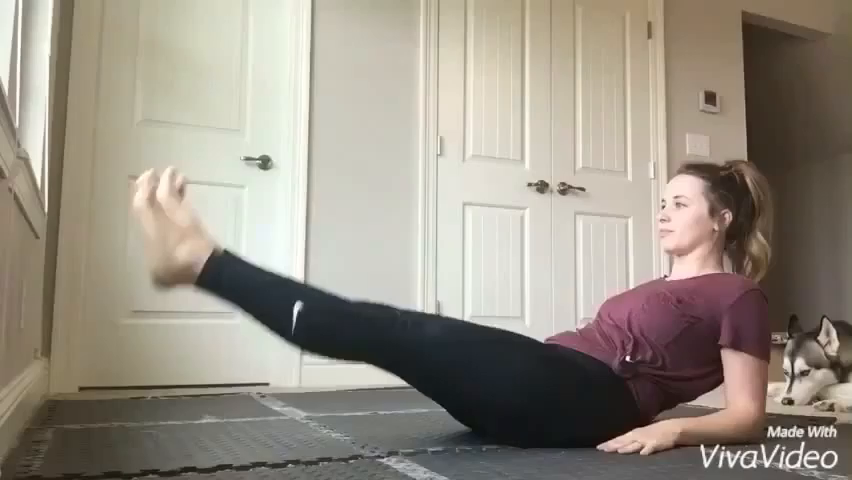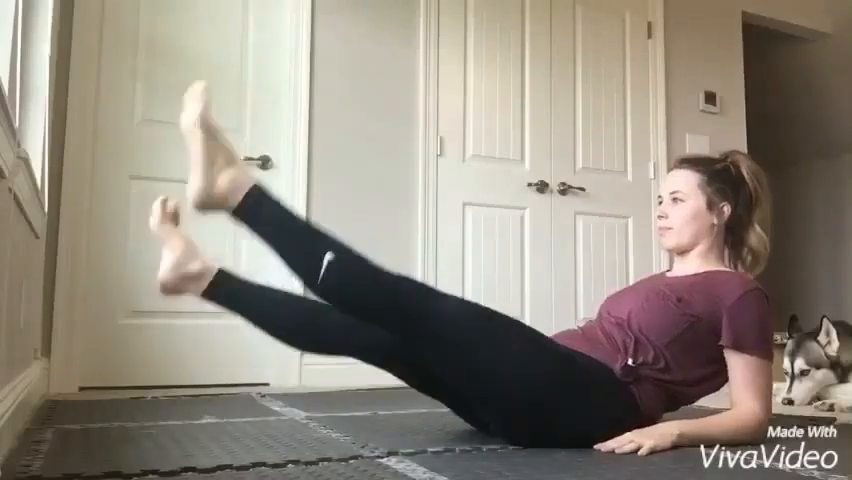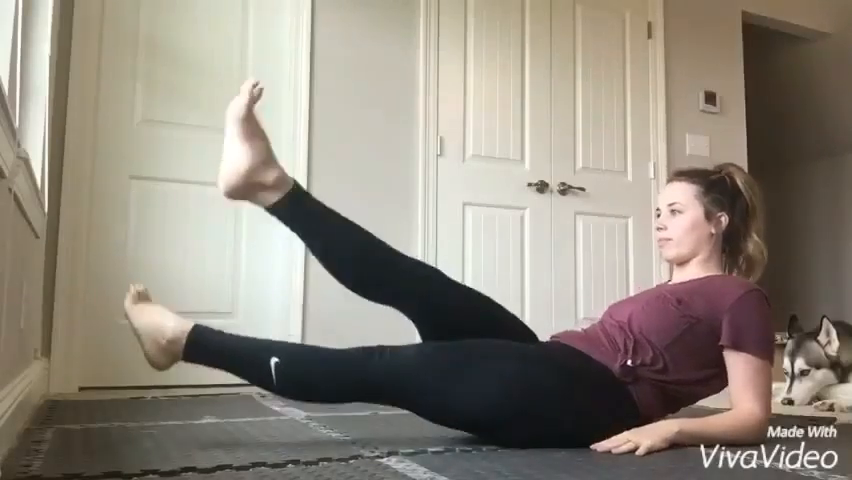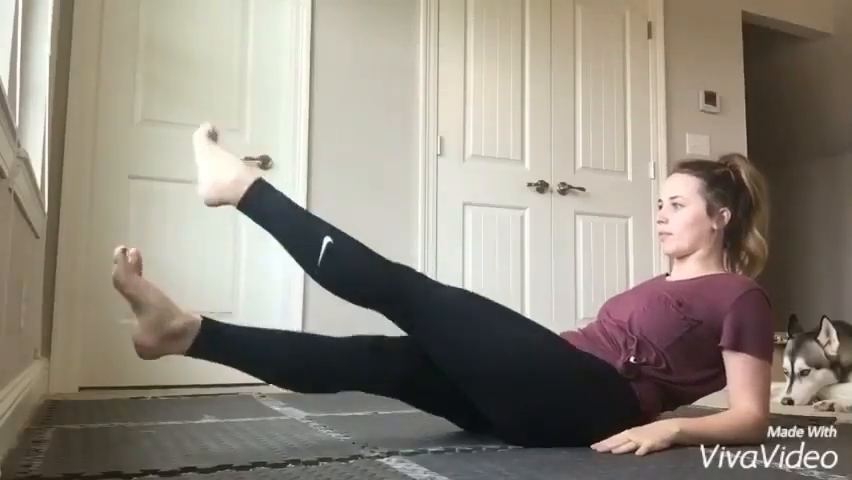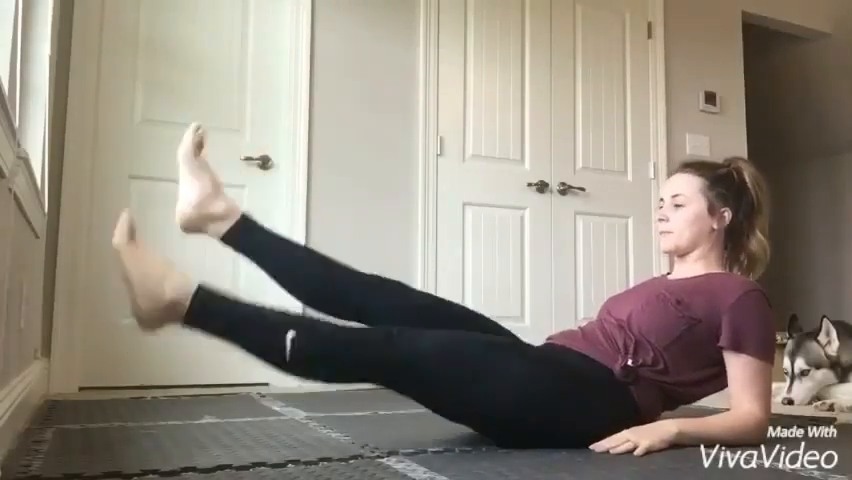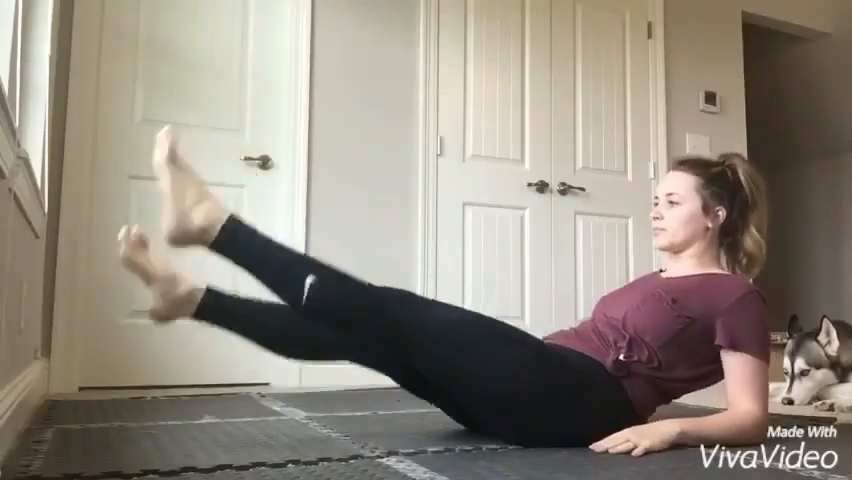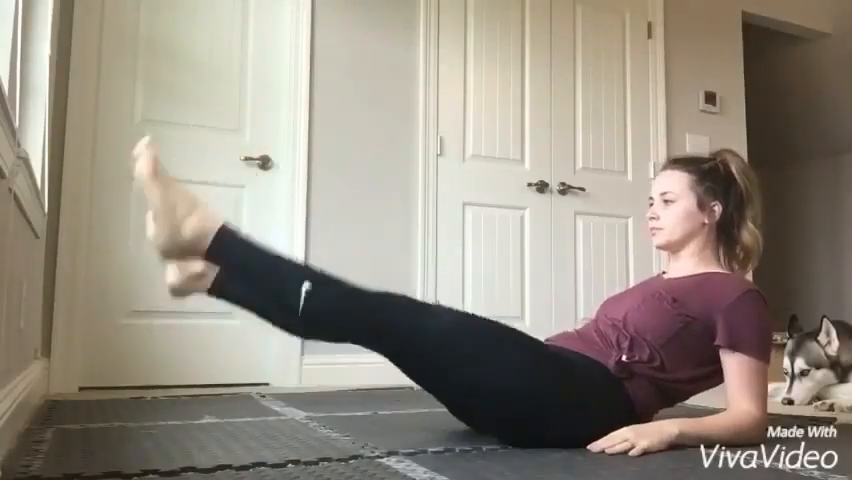
dt=0.3s
person 1, frame 1
left shoulder: (734, 297)
right shoulder: (668, 289)
left elbow: (748, 413)
left wrist: (675, 426)
left hip: (582, 401)
right hip: (554, 392)
left knee: (381, 331)
right knee: (394, 327)
left ankle: (199, 261)
right ankle: (203, 257)
person 1, frame 2
left shoulder: (738, 294)
right shoulder: (668, 283)
left elbow: (754, 415)
left wrist: (675, 427)
left hip: (588, 405)
right hip: (555, 394)
left knee: (408, 306)
right knee: (369, 327)
right ankle: (202, 277)
person 1, frame 3
left shoulder: (735, 300)
right shoulder: (669, 293)
left elbow: (752, 418)
left wrist: (674, 427)
left hip: (584, 403)
right hip: (552, 391)
left knee: (373, 369)
right knee: (413, 283)
left ankle: (186, 339)
right ankle: (270, 183)
person 1, frame 4
left shoulder: (738, 299)
right shoulder: (665, 287)
left elbow: (750, 417)
left wrist: (670, 426)
left hip: (586, 405)
right hip: (545, 397)
left knee: (407, 292)
right knee: (375, 359)
left ankle: (245, 187)
right ankle: (187, 330)
person 1, frame 5
left shoulder: (739, 299)
right shoulder: (668, 283)
left elbow: (750, 416)
left wrist: (667, 426)
left hip: (584, 404)
right hip: (547, 391)
left knee: (389, 347)
right knee: (395, 315)
left ankle: (197, 274)
right ankle: (187, 300)
person 1, frame 6
left shoulder: (735, 297)
right shoulder: (660, 282)
left elbow: (750, 418)
left wrist: (669, 427)
left hip: (581, 403)
right hip: (543, 397)
left knee: (390, 311)
right knee: (366, 330)
left ankle: (216, 223)
right ankle: (192, 298)
person 1, frame 7
left shoulder: (733, 296)
right shoulder: (663, 283)
left elbow: (749, 417)
left wrist: (669, 427)
left hip: (585, 404)
right hip: (545, 398)
left knee: (398, 324)
right knee: (378, 316)
left ankle: (207, 235)
right ankle: (209, 271)
